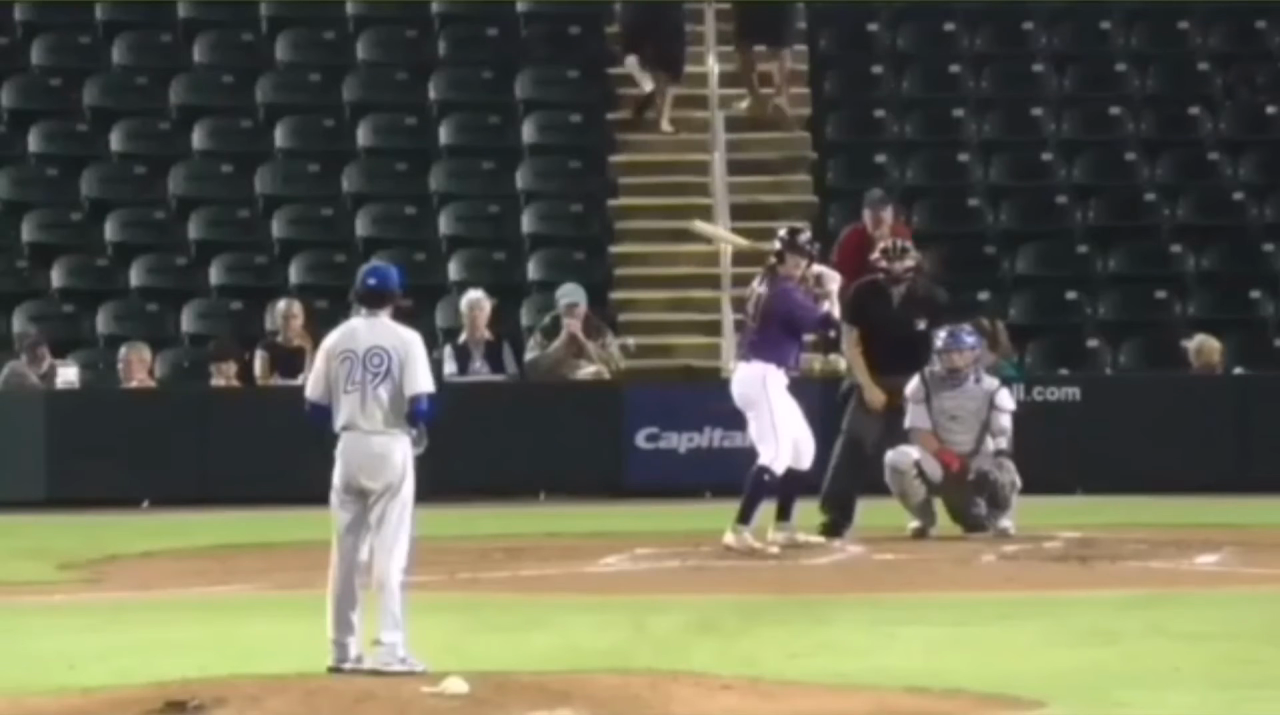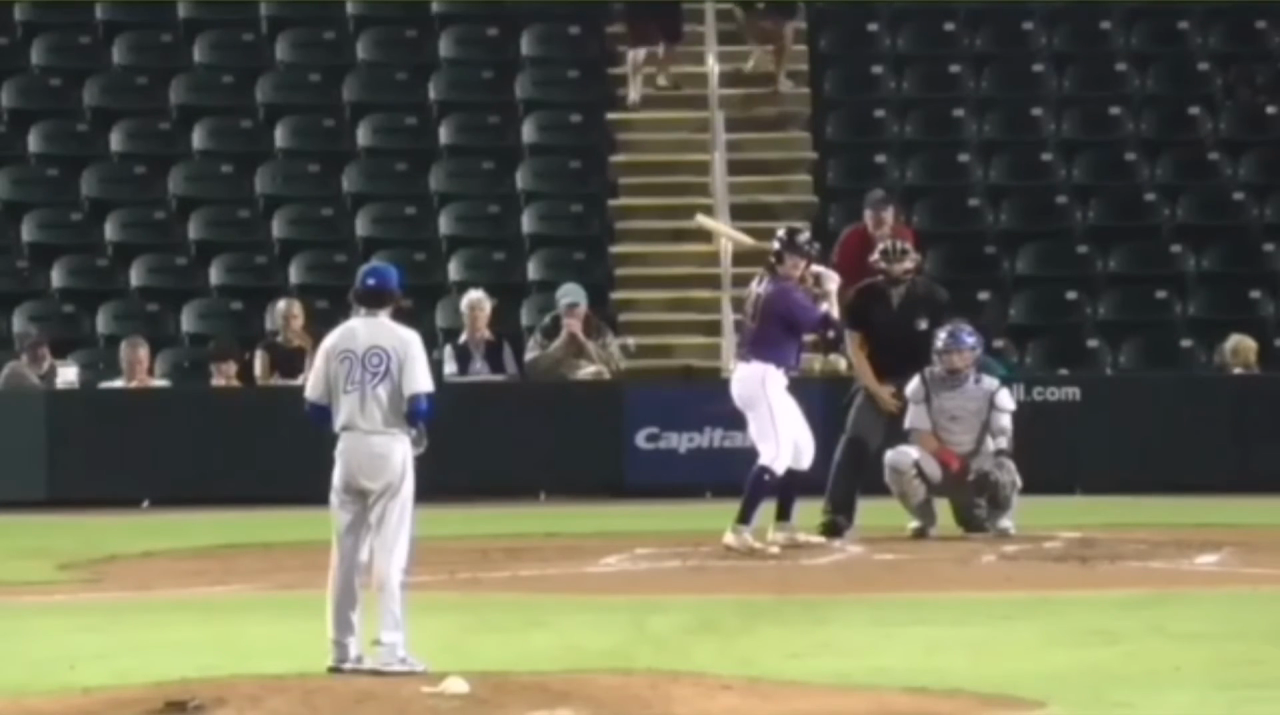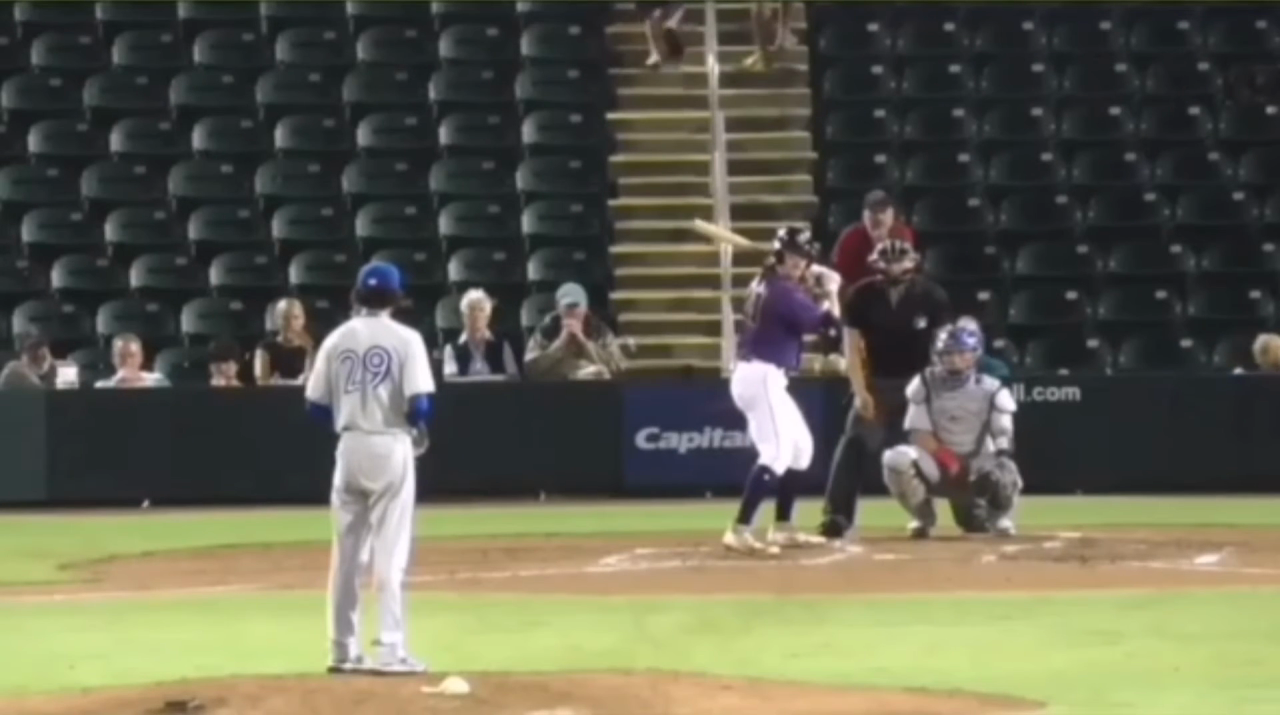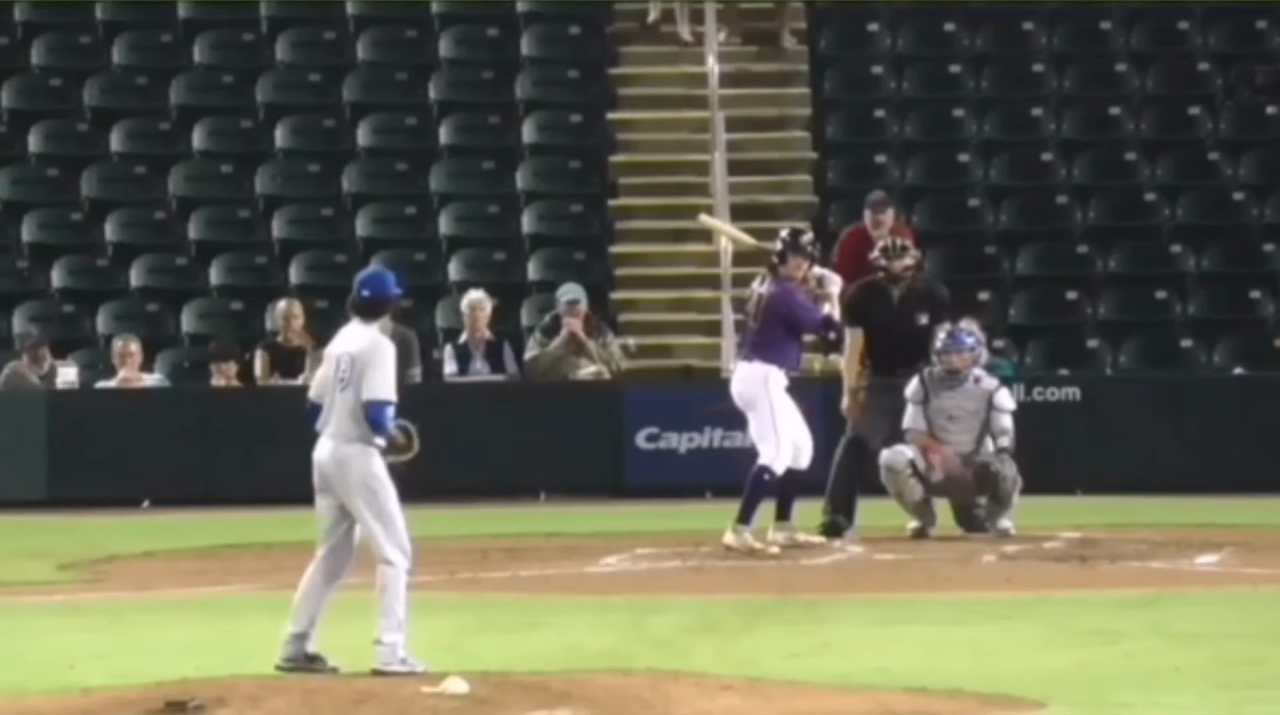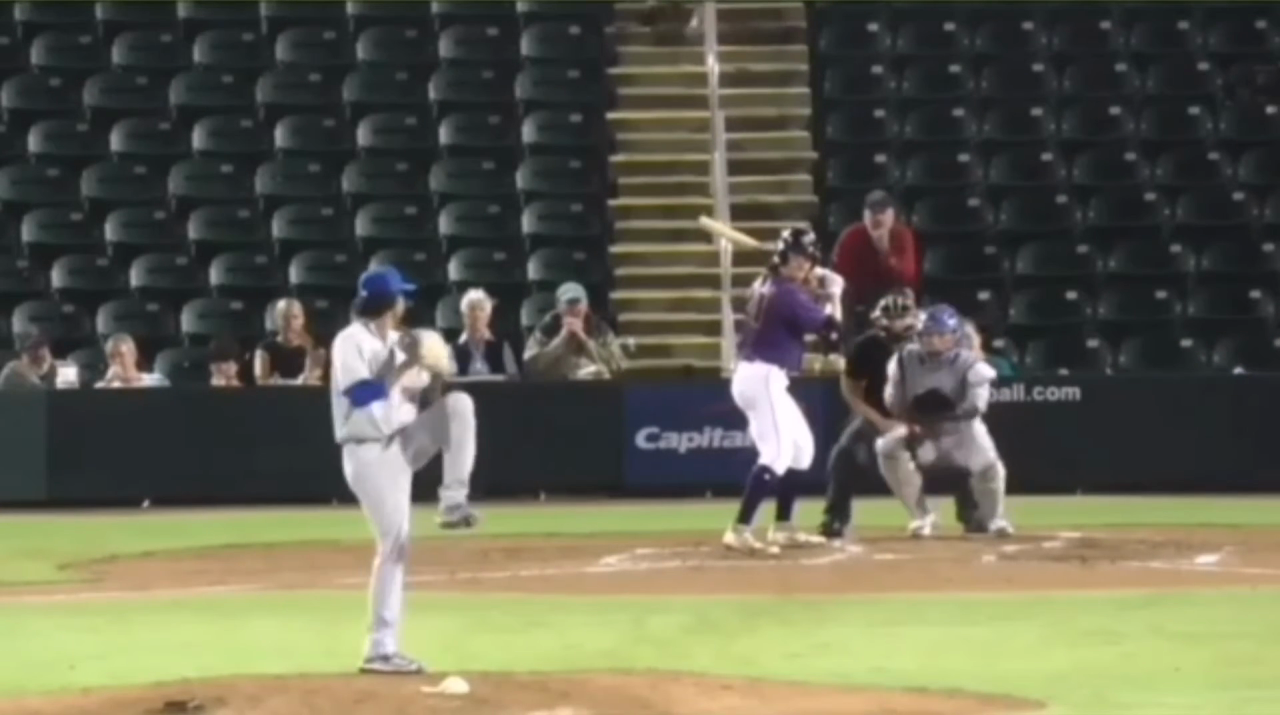
dt=1s
person 1, frame 1
left shoulder: (336, 339)
right shoulder: (405, 338)
left elbow: (314, 406)
right elbow: (418, 406)
right wrist: (416, 430)
left hip: (349, 448)
right hip: (390, 447)
left knee: (345, 552)
right knee: (389, 552)
left ankle: (343, 649)
right ankle: (390, 649)
person 1, frame 2
left shoulder: (335, 339)
right shoulder: (404, 338)
left elbow: (315, 406)
right elbow: (418, 405)
right wrist: (416, 430)
left hip: (348, 448)
right hip: (389, 448)
left knee: (345, 552)
right knee: (389, 552)
left ankle: (344, 649)
right ankle: (390, 650)
person 1, frame 3
left shoulder: (336, 339)
right shoulder: (405, 338)
left elbow: (316, 405)
right elbow: (419, 405)
right wrist: (416, 428)
left hip: (349, 448)
right hip: (390, 448)
left knee: (346, 552)
right knee: (390, 552)
left ankle: (344, 649)
right ankle: (390, 651)
person 1, frame 4
left shoulder: (339, 340)
right shoulder: (378, 345)
left elbow: (315, 404)
right elbow: (376, 411)
right wrist: (391, 433)
left hip: (326, 452)
right hip: (357, 455)
left knee: (332, 552)
right knee: (394, 551)
left ankle: (296, 647)
right ankle: (391, 652)
person 1, frame 5
left shoulder: (400, 341)
right shoulder: (350, 340)
left elbow: (416, 395)
right elbow: (361, 394)
left wrist: (433, 386)
right wrist: (403, 367)
left hip: (404, 441)
right hip: (369, 453)
left knee: (460, 404)
right knee: (393, 545)
left ankle: (453, 502)
right ankle: (381, 650)
person 2, frame 1
left shoulder: (767, 282)
right shoulder: (785, 292)
right elbow: (829, 322)
left hip: (764, 376)
right hip: (760, 377)
left knee: (801, 447)
right knee: (776, 454)
left ankle: (782, 528)
right ankle: (739, 531)
person 2, frame 2
left shoulder: (764, 282)
right shoulder: (784, 292)
right elbow: (828, 323)
right wrist: (831, 290)
left hip: (762, 376)
right hip: (760, 377)
left knee: (801, 447)
right knee: (777, 453)
left ankle: (782, 528)
right ankle: (738, 531)
person 2, frame 3
left shoulder: (765, 283)
right shoulder: (784, 291)
right elbow: (829, 321)
right wrist: (832, 290)
left hip: (761, 376)
right hip: (761, 377)
left knee: (800, 447)
right knee: (777, 452)
left ankle: (782, 528)
right ankle: (739, 531)
person 2, frame 4
left shoulder: (767, 284)
right shoulder: (785, 292)
left elbow: (800, 314)
right elbow: (828, 324)
left hip: (759, 376)
right hip: (761, 377)
left knee: (800, 446)
right knee: (777, 453)
left ankle: (782, 528)
right ankle: (739, 531)
person 2, frame 5
left shoulder: (766, 285)
right shoulder: (787, 293)
right elbow: (831, 326)
left hip: (760, 376)
right hip: (763, 377)
left knee: (801, 447)
right knee: (778, 453)
left ankle: (782, 528)
right ankle: (739, 530)
person 3, frame 1
left shoulder: (931, 296)
right shoulder: (861, 293)
right elbow: (850, 344)
right wrist: (868, 386)
right hip: (873, 380)
right knee: (853, 445)
right ankle: (835, 516)
person 3, frame 2
left shoulder: (933, 296)
right shoulder: (862, 297)
right elbow: (855, 348)
right wrist: (875, 389)
right hip: (877, 382)
right knee: (855, 445)
right ankle: (835, 518)
person 3, frame 3
left shoulder: (931, 295)
right shoulder: (861, 296)
right elbow: (853, 348)
right wrist: (860, 392)
right hip: (877, 382)
right knee: (855, 446)
right ankle: (836, 518)
person 3, frame 4
left shoulder: (932, 293)
right shoulder: (861, 295)
right elbow: (853, 346)
right wrist: (849, 392)
right hip: (878, 381)
right knee: (856, 445)
right ankle: (836, 518)
person 3, frame 5
right shoulder: (864, 347)
right elbow: (850, 391)
right wrist: (879, 421)
right hip: (875, 414)
right knee: (845, 456)
right ankle: (834, 519)
person 4, frame 1
left shoulder: (991, 388)
right shoulder: (924, 384)
left elbow: (1003, 438)
right elbow: (919, 434)
left wrist: (1002, 468)
right wrist: (948, 458)
left hip: (978, 464)
right hip: (937, 461)
left knee: (1003, 474)
right knee: (898, 459)
left ankle: (998, 515)
right ankle: (924, 517)
person 4, frame 2
left shoulder: (991, 389)
right shoulder: (924, 384)
left elbow: (1003, 438)
right elbow: (919, 435)
left wrist: (1002, 466)
right wrist: (948, 459)
left hip: (978, 464)
right hip: (937, 463)
left knee: (1003, 475)
right knee: (898, 459)
left ankle: (997, 516)
right ankle: (924, 517)
person 4, frame 3
left shoulder: (991, 389)
right shoulder: (925, 384)
left elbow: (1004, 438)
right elbow: (918, 435)
left wrist: (1003, 463)
right wrist: (948, 460)
left hip: (978, 465)
right hip: (936, 464)
left knee: (1005, 476)
right knee: (896, 459)
left ankle: (997, 515)
right ankle: (924, 517)
person 4, frame 4
left shoulder: (990, 388)
right shoulder: (924, 383)
left elbow: (1004, 434)
right elbow: (913, 434)
left wrist: (1003, 460)
right wrist: (938, 451)
left hip: (977, 465)
right hip: (934, 464)
left knee: (1006, 475)
right knee: (892, 459)
left ankle: (996, 516)
right ankle: (923, 517)
person 4, frame 5
left shoulder: (970, 364)
right shoulder: (905, 360)
left elbow: (977, 406)
right elbow: (892, 403)
left wrist: (945, 414)
right wrist: (910, 420)
left hip: (963, 433)
right hip: (923, 436)
left knee: (987, 463)
right knee: (888, 447)
left ankle: (994, 519)
right ankle: (921, 515)
